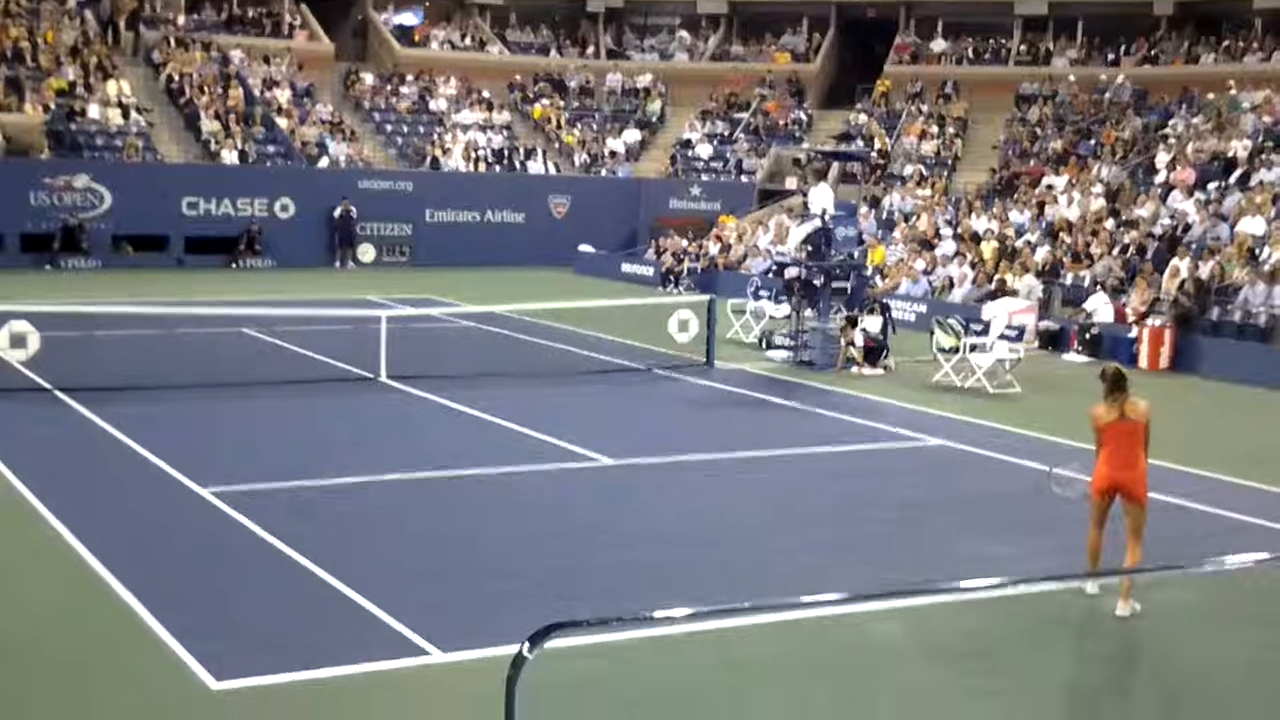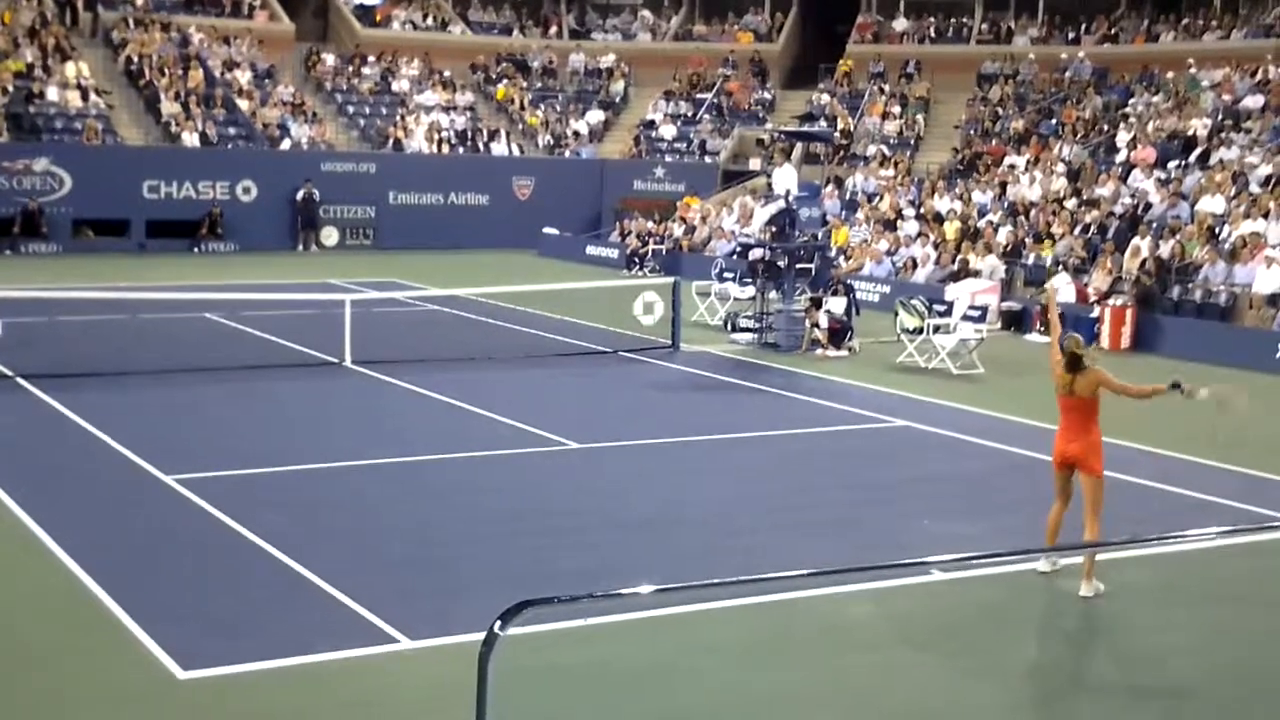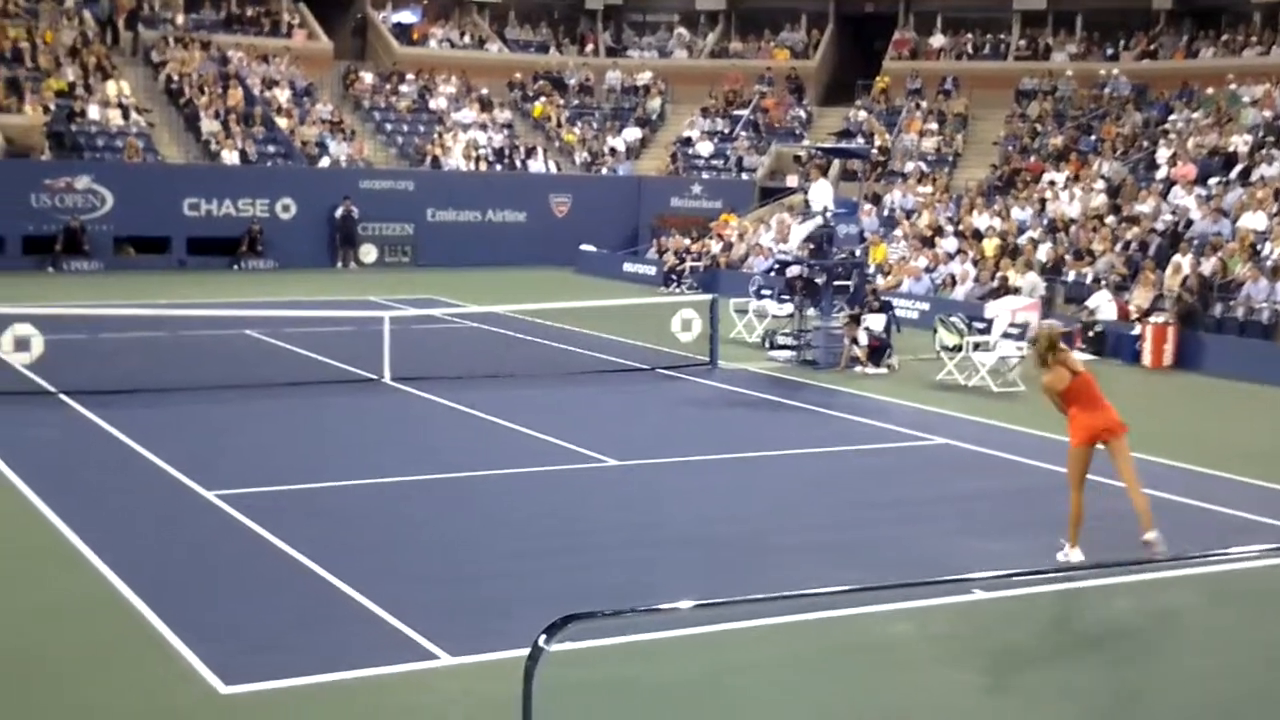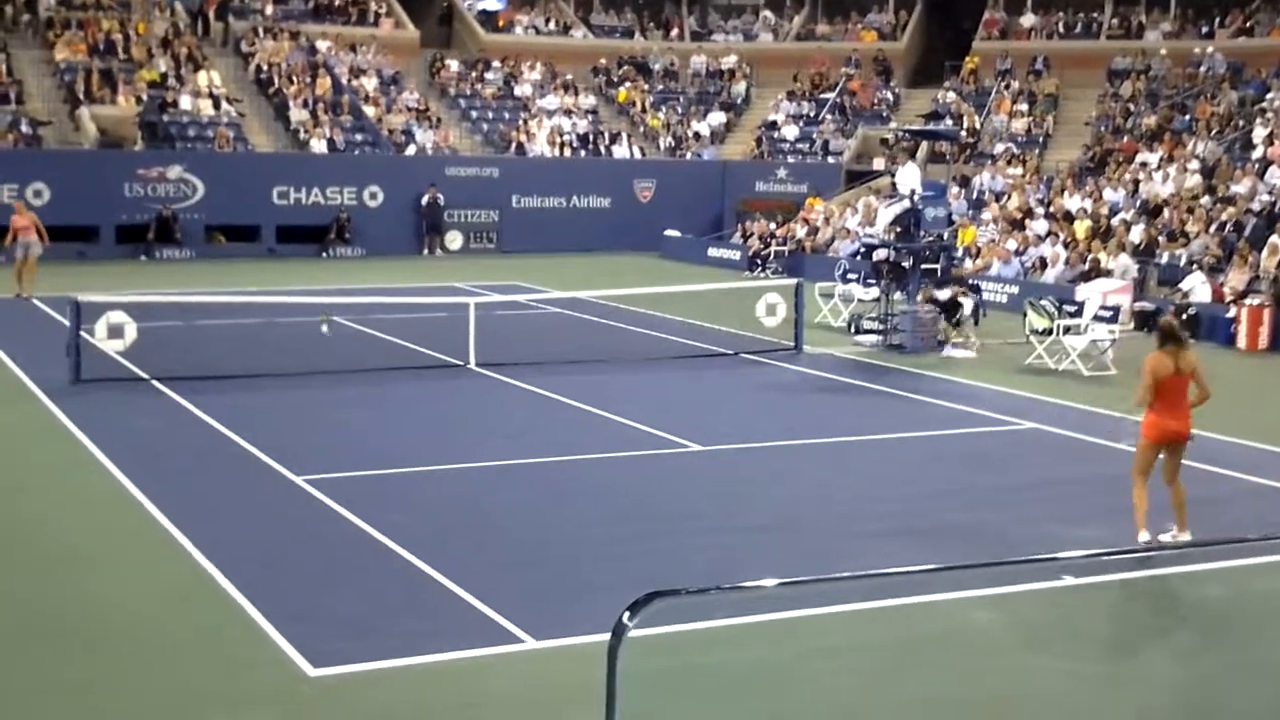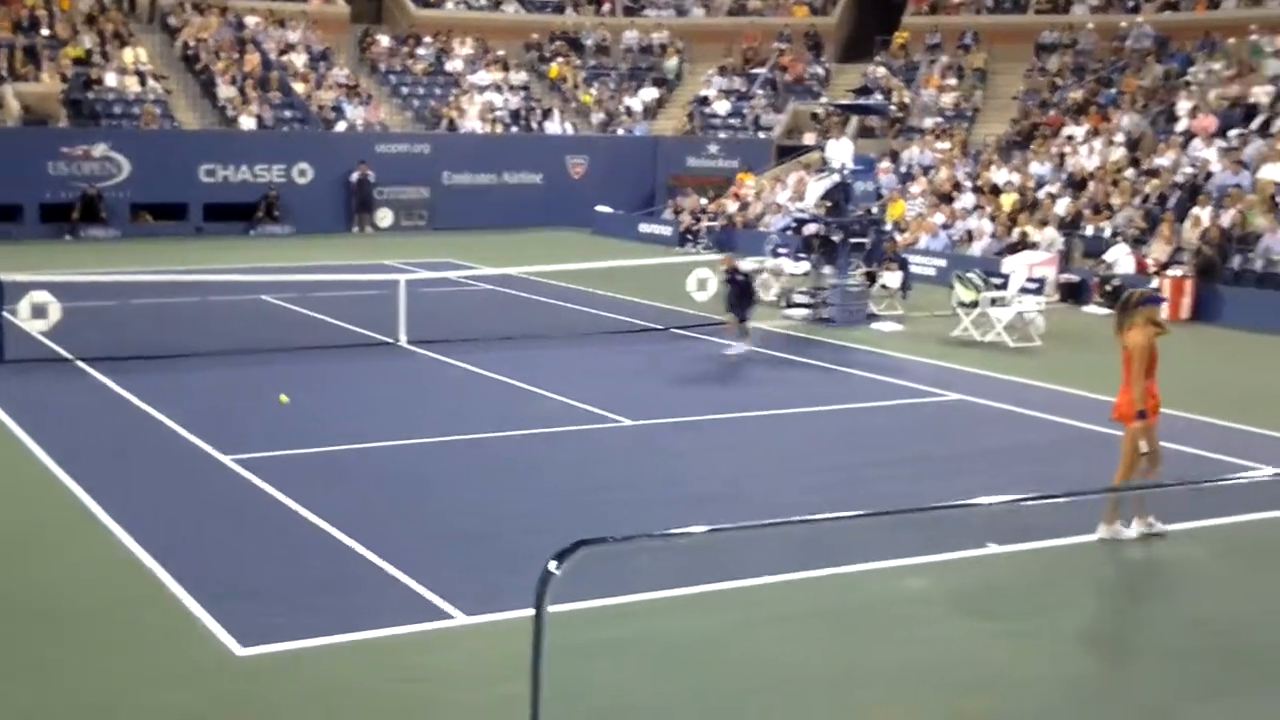
dt=1s
person 1, frame 1
left shoulder: (1097, 411)
right shoulder: (1143, 407)
left elbow: (1099, 447)
right elbow: (1145, 445)
left hip: (1106, 473)
right hip: (1134, 476)
left knee: (1096, 526)
right knee: (1134, 541)
left ankle: (1092, 580)
right ankle: (1125, 601)
person 1, frame 2
left shoulder: (1058, 372)
right shoulder: (1094, 376)
left elbow: (1055, 335)
right elbow: (1136, 392)
left wrist: (1052, 305)
right wrist: (1171, 387)
left hip: (1063, 447)
right hip: (1087, 450)
left knee: (1061, 502)
right knee: (1092, 518)
left ankle: (1047, 557)
right ankle: (1087, 581)
person 1, frame 3
left shoulder: (1047, 381)
right shoulder: (1068, 358)
left elbow: (1065, 410)
left hip: (1083, 427)
right hip: (1107, 419)
left knee: (1075, 489)
right knee: (1131, 479)
left ankle: (1072, 548)
right ankle: (1149, 531)
person 1, frame 4
left shoulder: (1153, 360)
right shoulder: (1189, 359)
left elbow: (1143, 401)
right elbow: (1205, 393)
left wrist: (1143, 395)
left hip: (1157, 424)
right hip: (1181, 426)
left knee: (1140, 480)
right knee: (1172, 478)
left ankle: (1143, 532)
right ankle: (1181, 531)
person 1, frame 5
left shoulder: (1134, 330)
right shoulder: (1142, 337)
left elbow: (1161, 329)
right elbow: (1138, 381)
left wrist: (1153, 319)
right wrist: (1141, 414)
left hip: (1134, 402)
right hip: (1138, 404)
left knee: (1152, 459)
right knee: (1129, 466)
left ankle: (1142, 519)
right ankle: (1108, 524)
